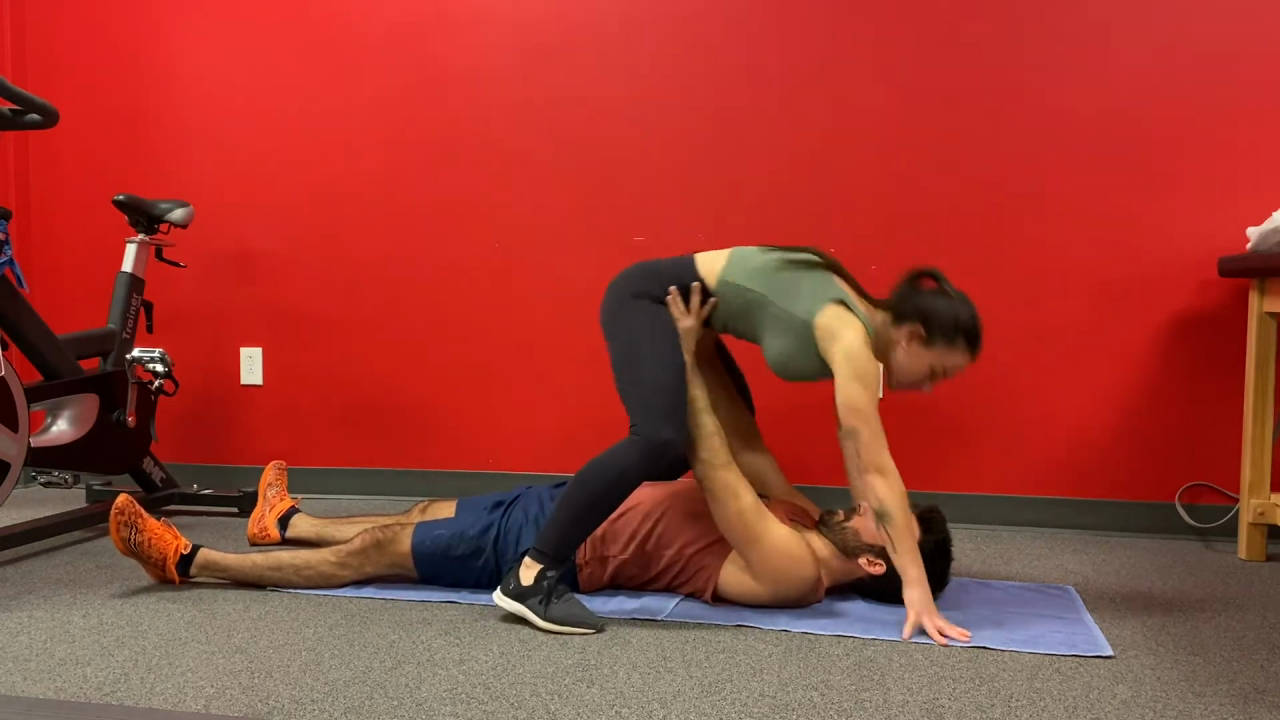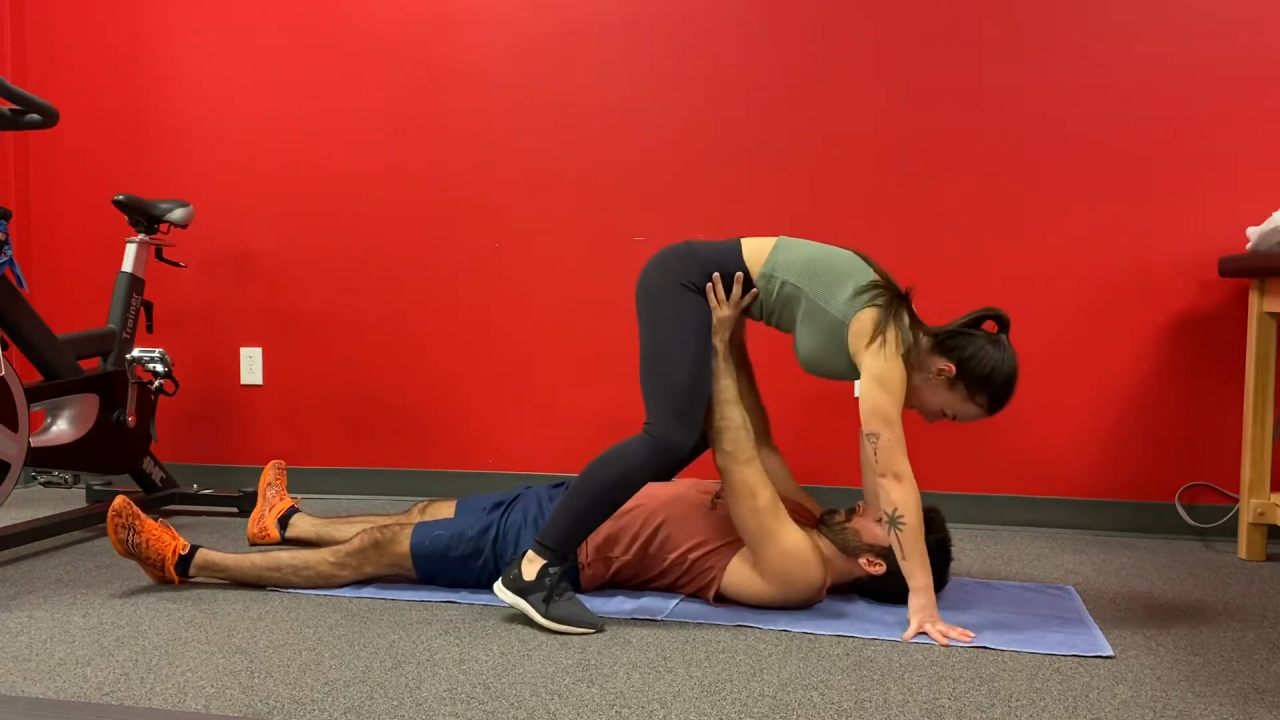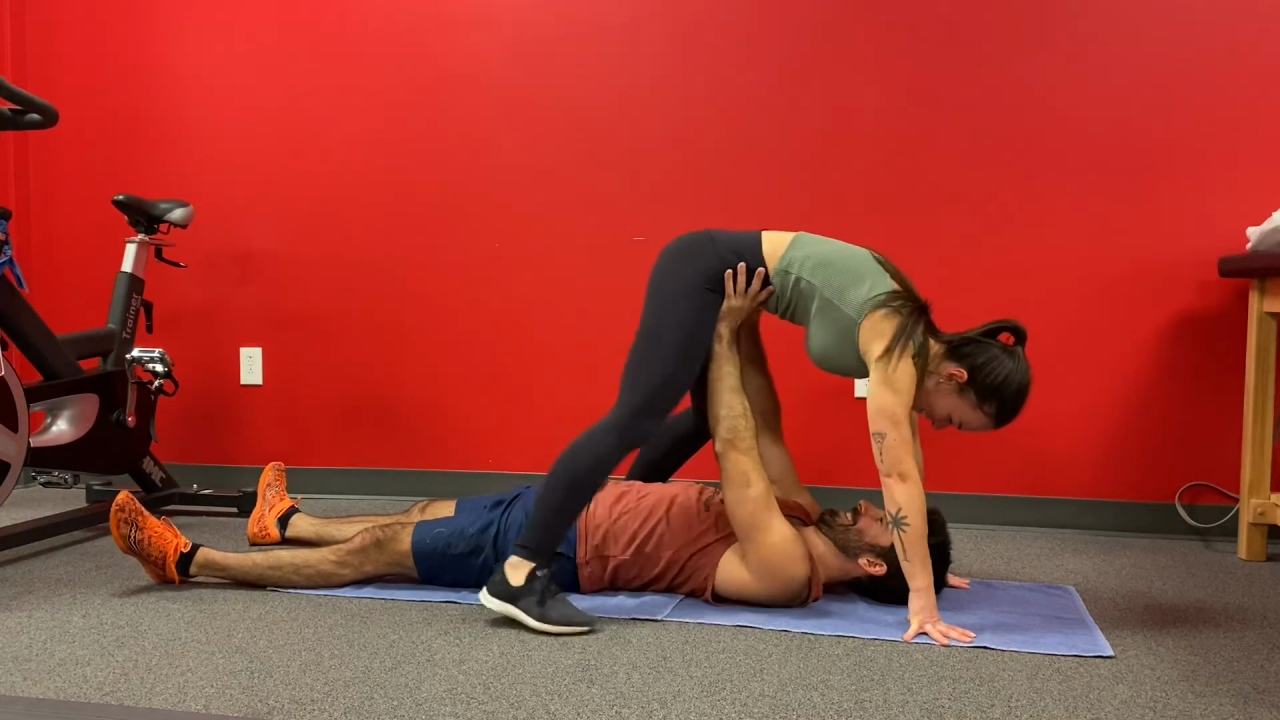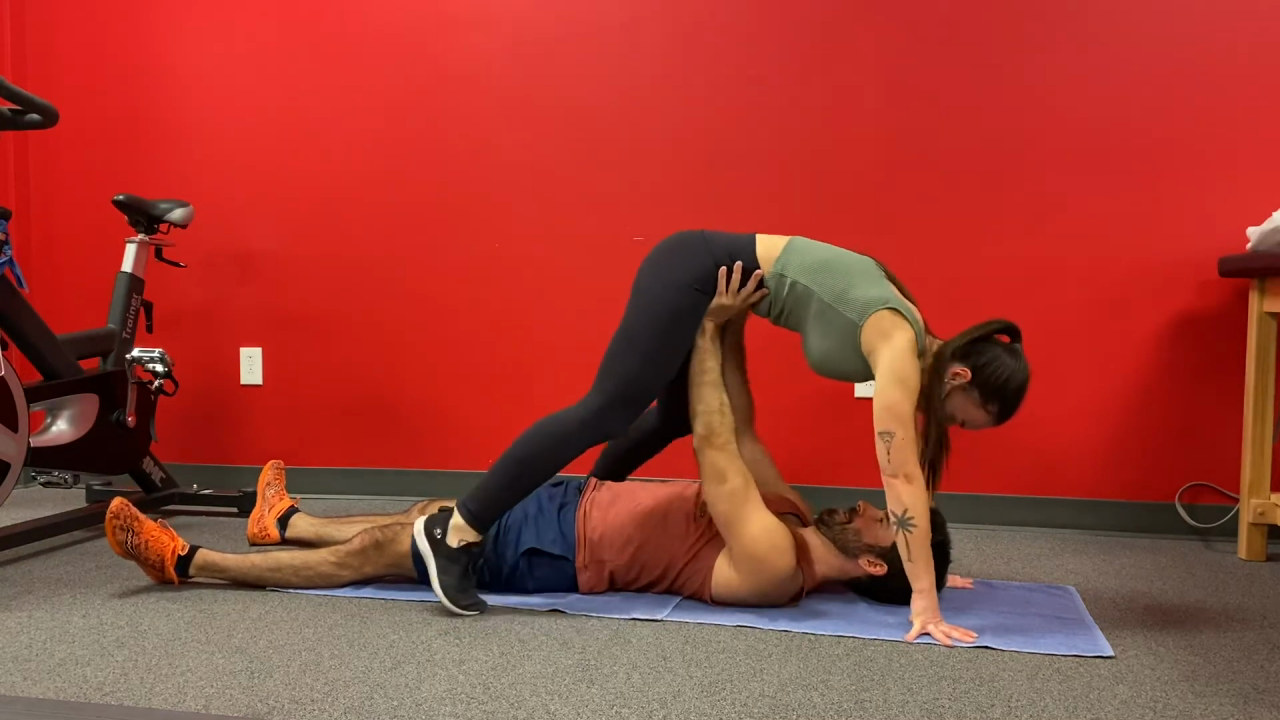
dt=0.5s
person 1, frame 1
left shoulder: (795, 573)
right shoulder: (807, 523)
left elbow: (716, 477)
right elbow: (740, 448)
left wrist: (682, 359)
right wrist: (694, 347)
left knee: (380, 554)
right knee: (424, 516)
left ankle: (188, 561)
right ankle: (284, 523)
person 1, frame 2
left shoulder: (797, 573)
right shoulder: (805, 523)
left elbow: (738, 468)
right elbow: (752, 453)
left wrist: (717, 346)
right wrist: (732, 341)
right hip: (577, 503)
left knee: (378, 554)
right knee: (422, 515)
left ankle: (187, 560)
right ankle: (284, 523)
person 1, frame 3
left shoulder: (787, 569)
right shoulder: (803, 522)
left elbow: (735, 455)
right elbow: (762, 439)
left wrist: (723, 335)
right wrist: (745, 333)
left hip: (564, 547)
right hip: (581, 503)
left knee: (378, 551)
right knee: (423, 515)
left ankle: (189, 560)
right ankle: (284, 524)
person 1, frame 4
left shoulder: (776, 565)
right shoulder: (798, 525)
left elbow: (714, 451)
right elbow: (736, 438)
left wrist: (707, 331)
right wrist: (731, 330)
left hip: (558, 547)
right hip: (581, 503)
left knee: (376, 552)
right knee: (421, 515)
left ankle: (186, 560)
right ankle: (283, 520)
person 2, frame 1
left shoulder: (859, 336)
right shoulder: (852, 337)
left elbow: (863, 459)
right elbow: (875, 469)
right wrist: (915, 586)
right hip: (649, 300)
left knee: (737, 430)
right knee: (662, 439)
right ankle: (531, 576)
person 2, frame 2
left shoulder: (903, 339)
right shoulder: (884, 344)
left elbow: (876, 459)
right elbow: (893, 474)
right wrist: (922, 598)
left hip: (710, 286)
right hip: (687, 279)
left knee: (705, 426)
right knee: (671, 436)
left ankle: (600, 520)
right ankle: (533, 570)
person 2, frame 3
left shoulder: (916, 342)
right shoulder: (897, 345)
left elbow: (903, 460)
right elbow: (898, 475)
left wrist: (914, 558)
right wrist: (921, 599)
left hip: (724, 276)
right hip: (705, 267)
left knee: (716, 417)
right knee: (637, 417)
right ankle: (519, 575)
person 2, frame 4
left shoulder: (919, 347)
right shoulder: (900, 346)
left elbow: (913, 465)
right elbow: (901, 476)
left wrist: (924, 567)
right wrist: (924, 601)
left hip: (714, 280)
right hip: (695, 270)
left knee: (681, 415)
right knee: (607, 412)
right ankle: (457, 531)
